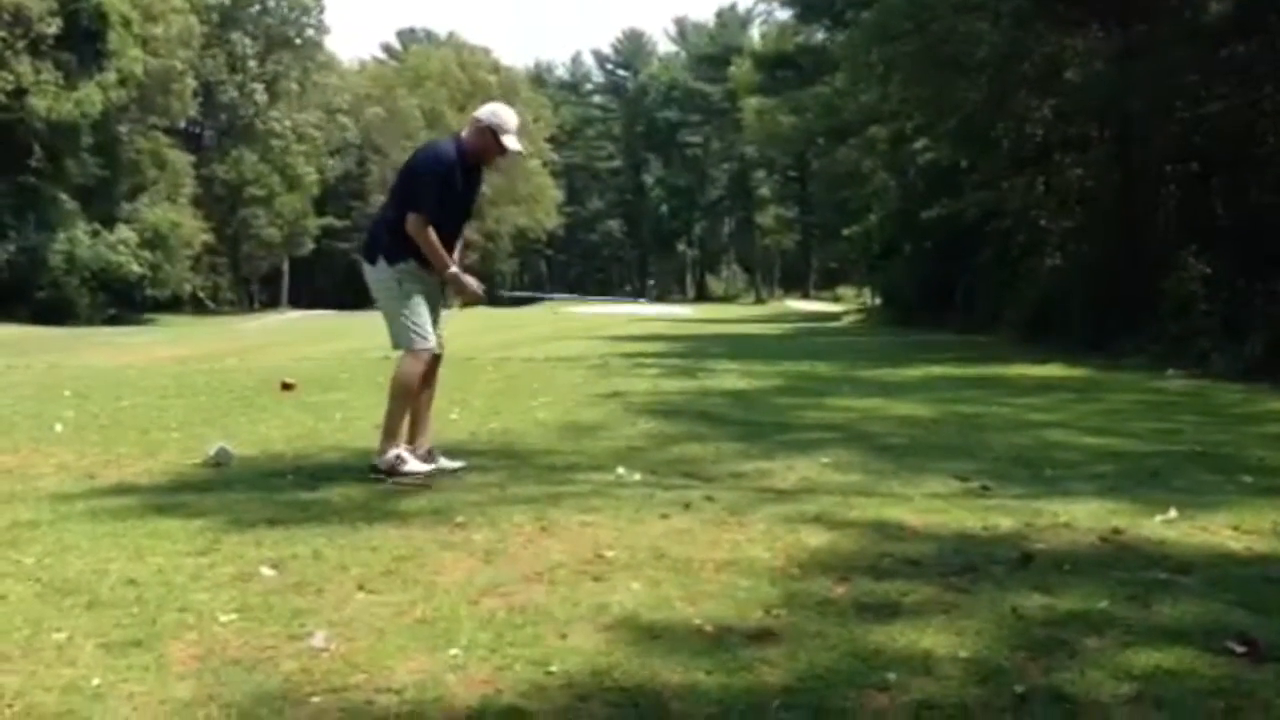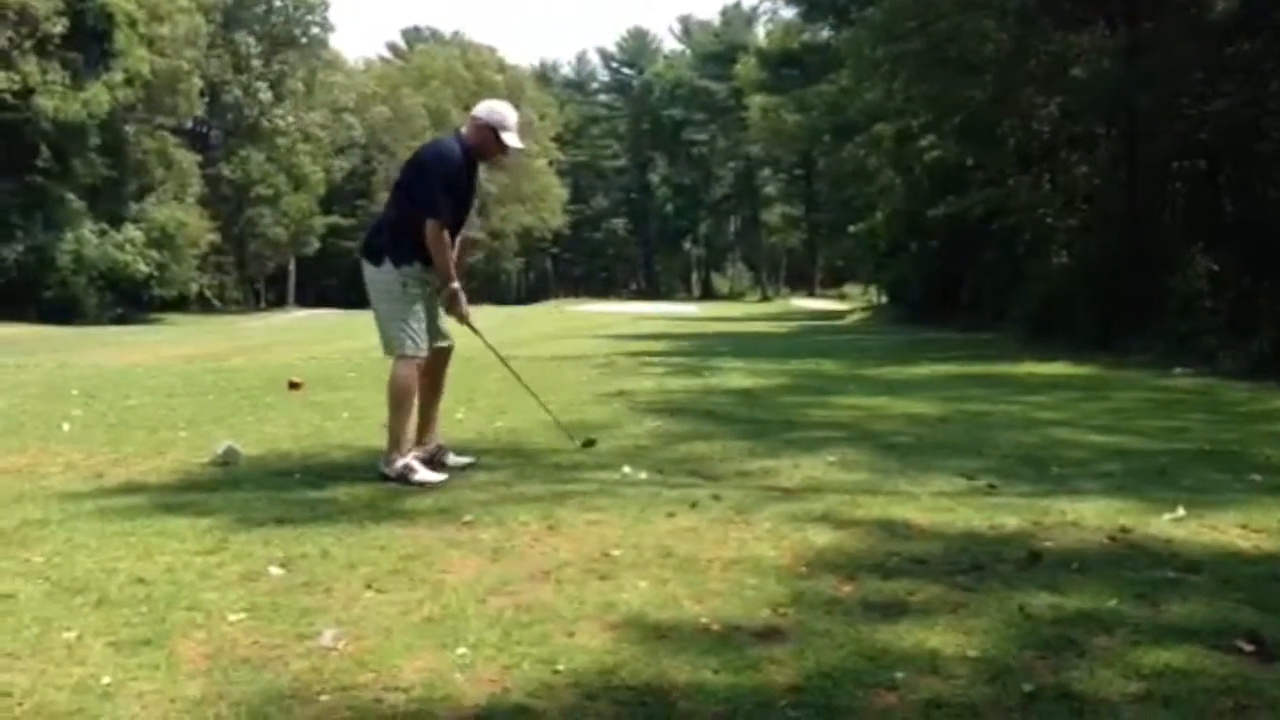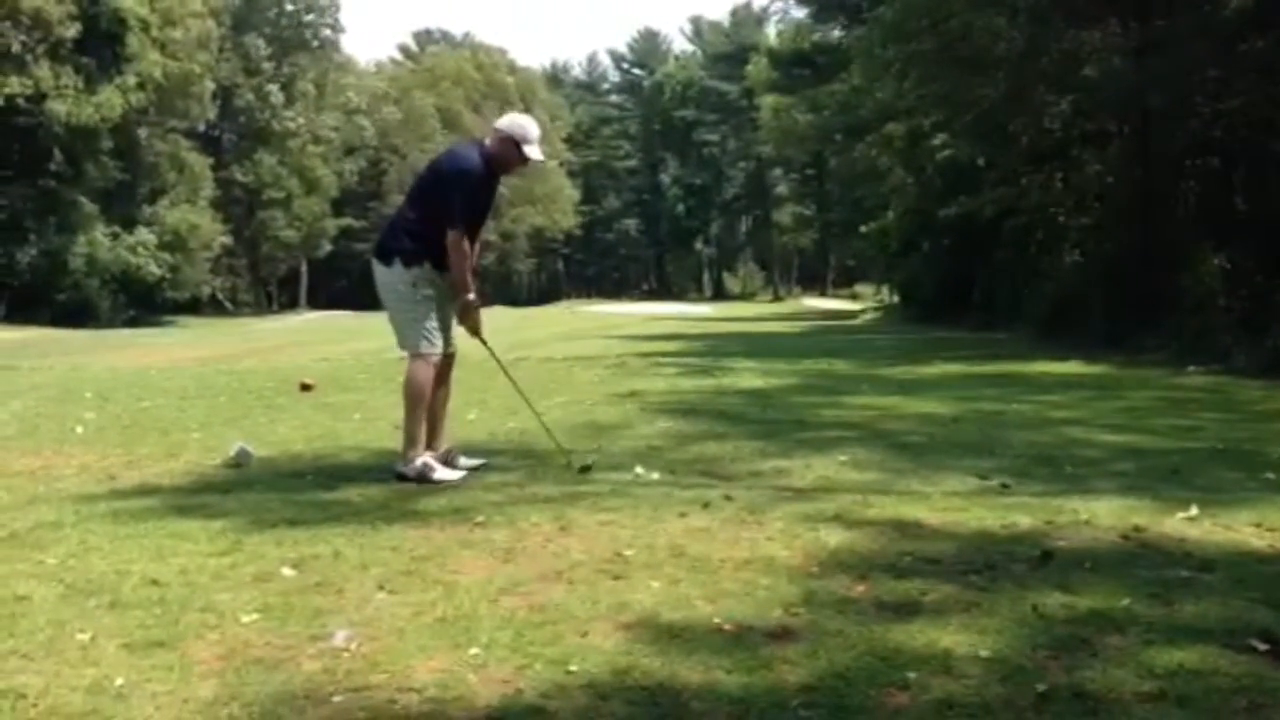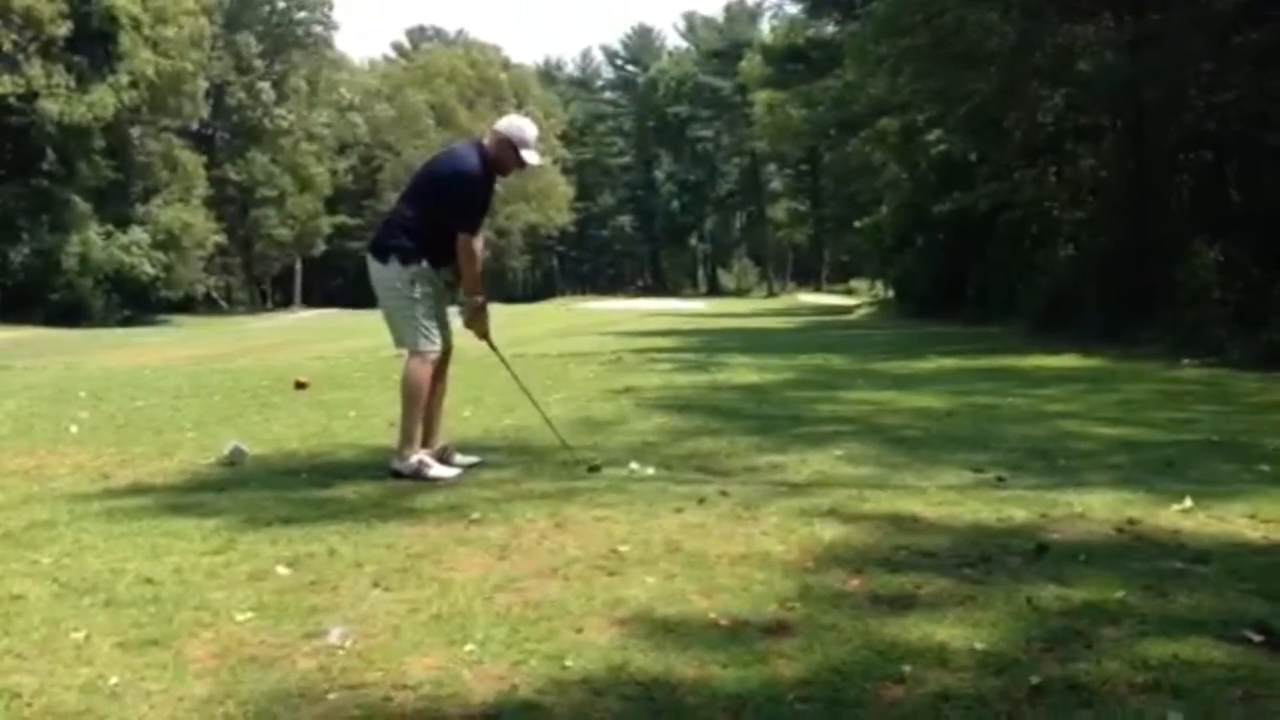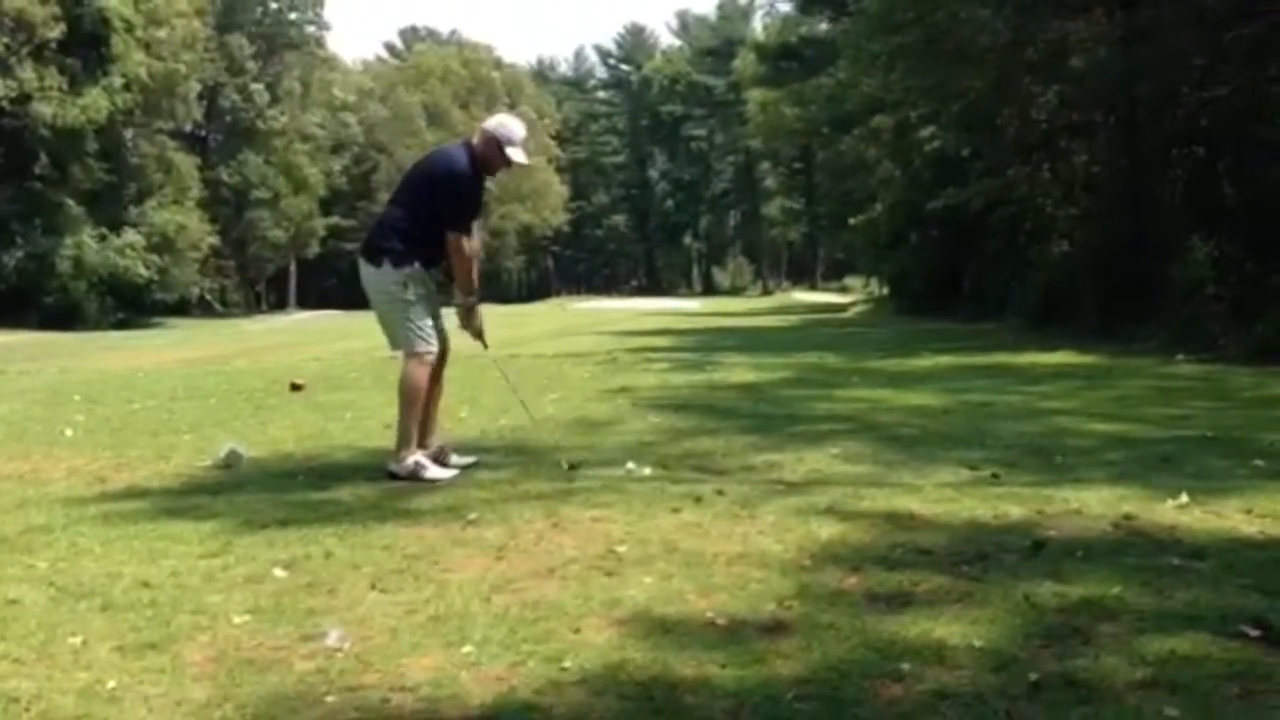
dt=0.4s
person 1, frame 1
left shoulder: (471, 168)
right shoulder: (437, 159)
right elbow: (416, 224)
left wrist: (454, 271)
right wrist: (452, 273)
left hip: (423, 266)
right hip: (392, 262)
left knee: (431, 353)
right knee: (420, 349)
left ankle: (419, 448)
right ankle: (388, 449)
person 1, frame 2
left shoulder: (465, 161)
right shoulder: (443, 158)
left elbow: (452, 228)
right elbow: (434, 230)
left wrist: (451, 281)
right wrist: (453, 287)
left hip: (417, 265)
right hip: (393, 264)
left knee: (438, 349)
right knee: (411, 354)
left ankle: (427, 445)
right ankle: (396, 458)
person 1, frame 3
left shoulder: (485, 171)
right shoulder: (465, 168)
left elbow: (471, 236)
right elbow: (455, 240)
left wrist: (466, 289)
right wrist: (468, 297)
left hip: (428, 266)
right hip: (404, 264)
left knee: (444, 354)
right knee: (427, 353)
left ankle: (436, 449)
right ankle: (412, 458)
person 1, frame 4
left shoulder: (479, 168)
right shoulder: (466, 170)
left elbow: (473, 238)
right elbow: (465, 243)
left wrist: (471, 294)
right wrist: (477, 301)
left hip: (421, 263)
right hip: (400, 262)
left knee: (441, 351)
right knee: (425, 351)
left ankle: (432, 447)
right ankle: (407, 456)
person 1, frame 5
left shoulder: (469, 170)
right shoulder: (455, 169)
left elbow: (470, 238)
right elbow: (455, 242)
left wrist: (466, 294)
right wrist: (470, 301)
left hip: (412, 265)
right hip: (392, 264)
left knee: (438, 351)
right knee: (422, 352)
left ankle: (428, 447)
right ankle: (404, 457)
